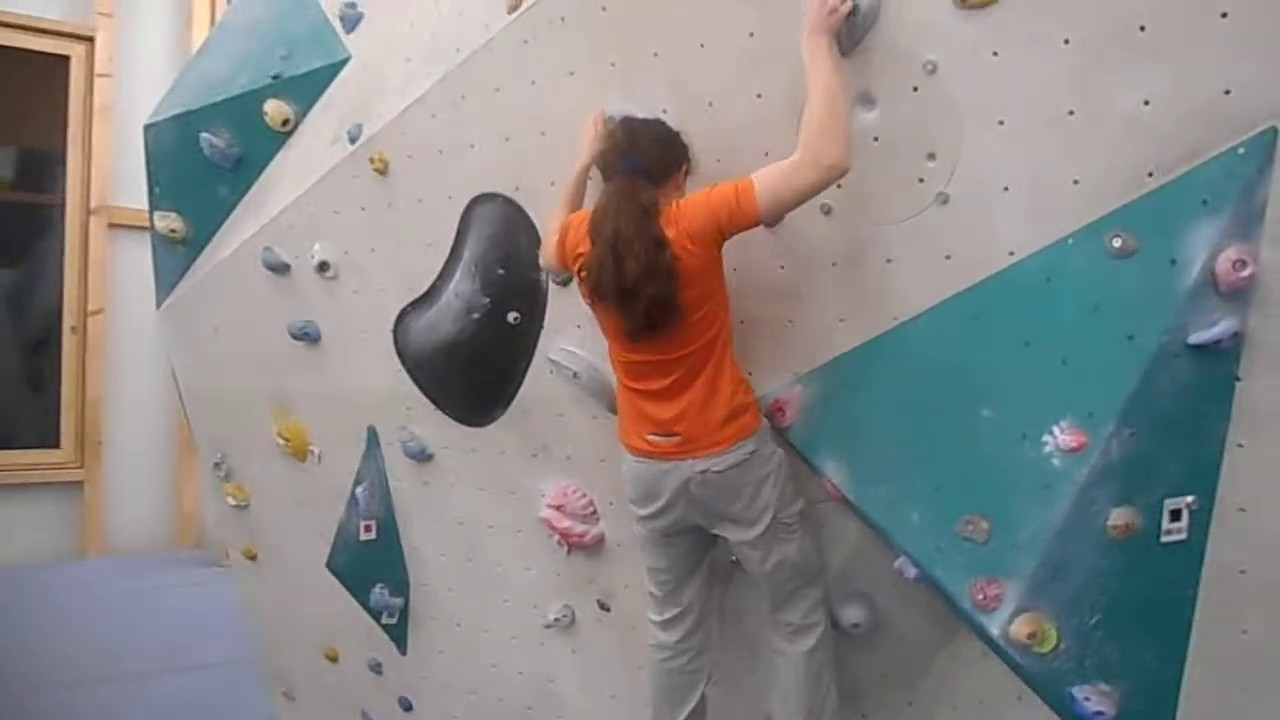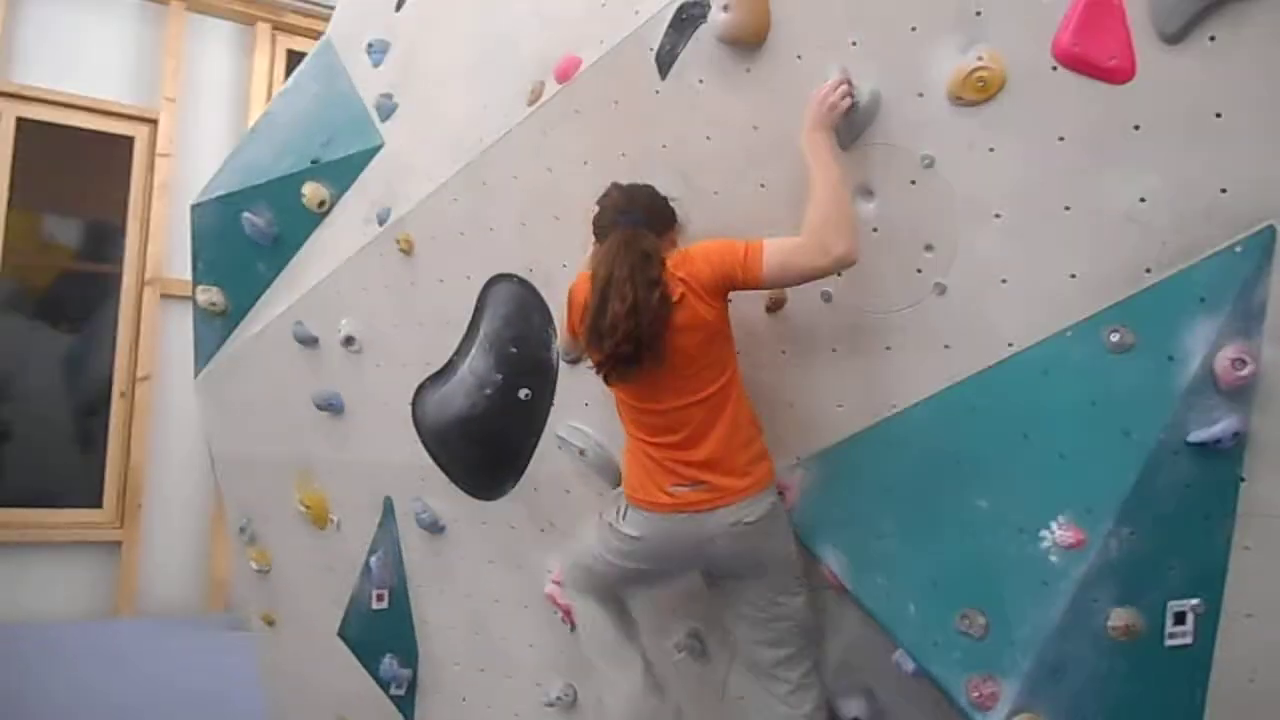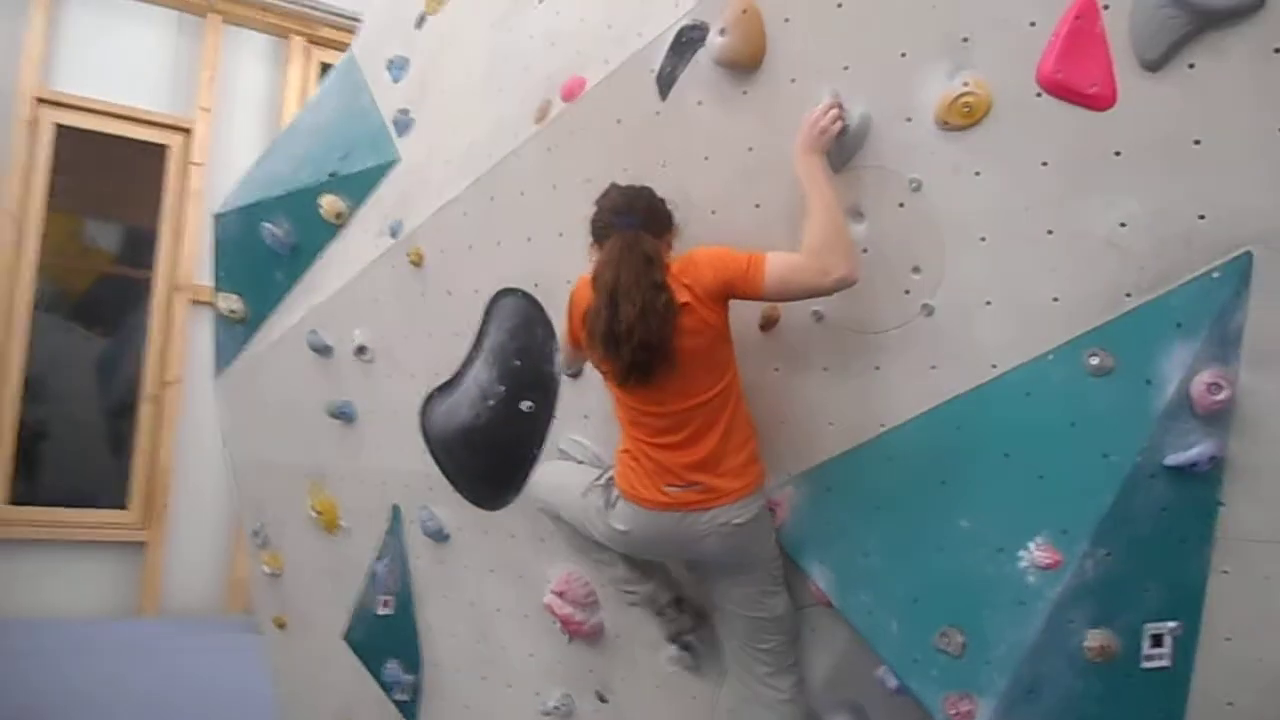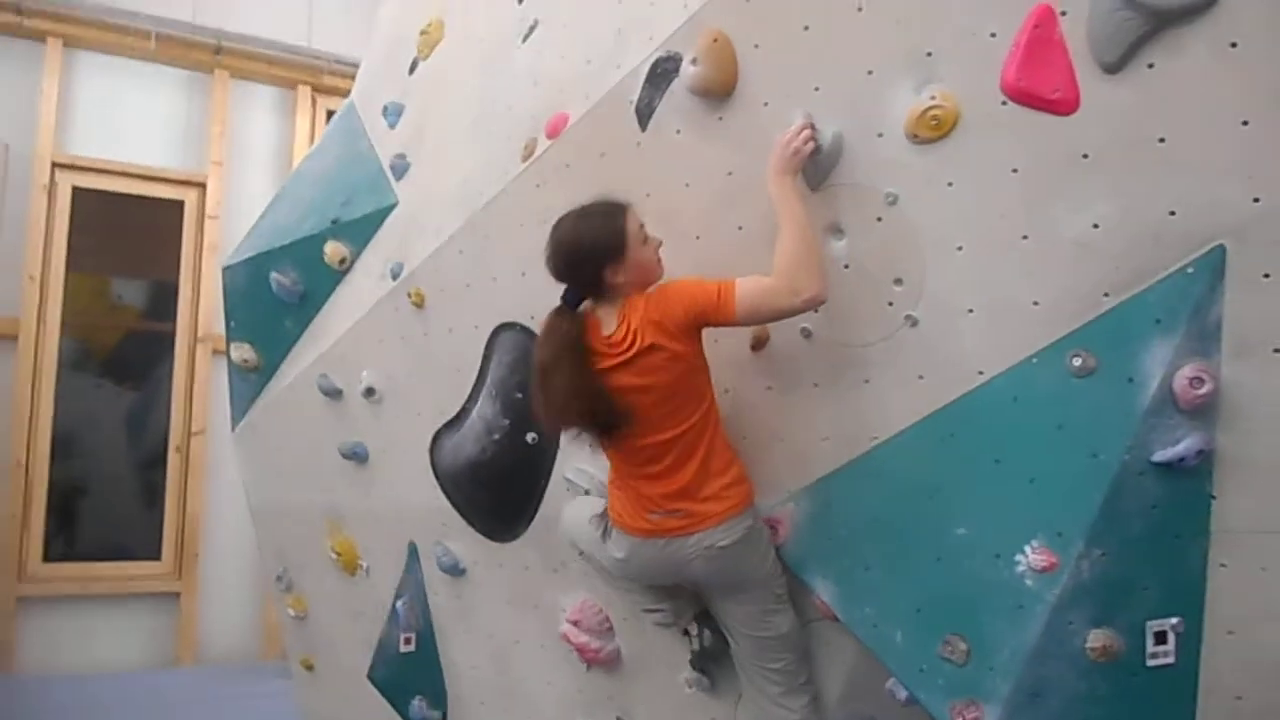
dt=0.3s
person 1, frame 1
left shoulder: (584, 240)
right shoulder: (696, 222)
left elbow: (555, 249)
right elbow: (825, 160)
left wrist: (583, 162)
left hip: (649, 468)
right hip: (730, 458)
left knee: (673, 613)
right knee: (798, 611)
person 1, frame 2
left shoulder: (588, 292)
right shoulder: (701, 269)
right elbow: (834, 248)
left wrist: (603, 249)
right wrist: (816, 134)
left hip: (653, 523)
right hip: (745, 516)
left knee: (584, 578)
person 1, frame 3
left shoulder: (588, 296)
right shoulder: (702, 272)
right elbow: (834, 269)
right wrist: (809, 157)
left hip: (641, 515)
right hip: (731, 516)
left knee: (548, 481)
left ankle: (662, 598)
person 1, frame 4
left shoulder: (564, 339)
right shoulder: (671, 308)
right elbow: (804, 289)
right wrist: (782, 178)
left hip: (638, 547)
right hip: (724, 536)
left knee: (576, 518)
left ankle: (684, 615)
